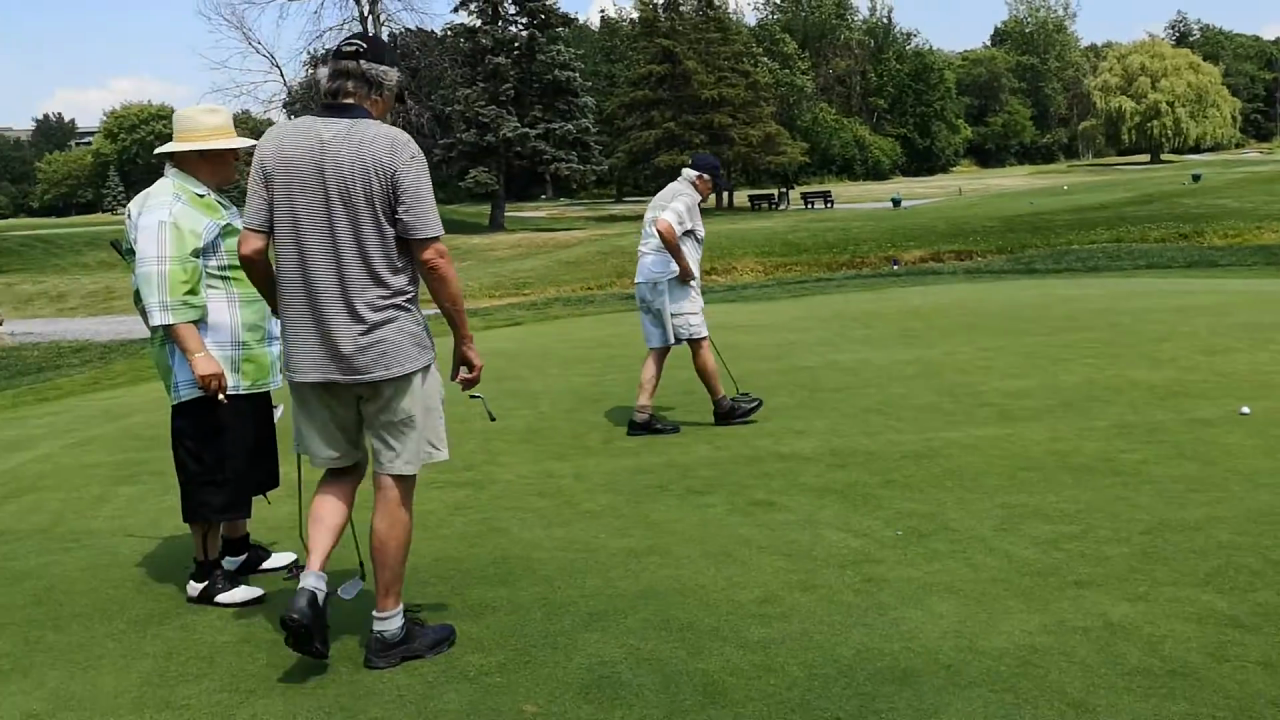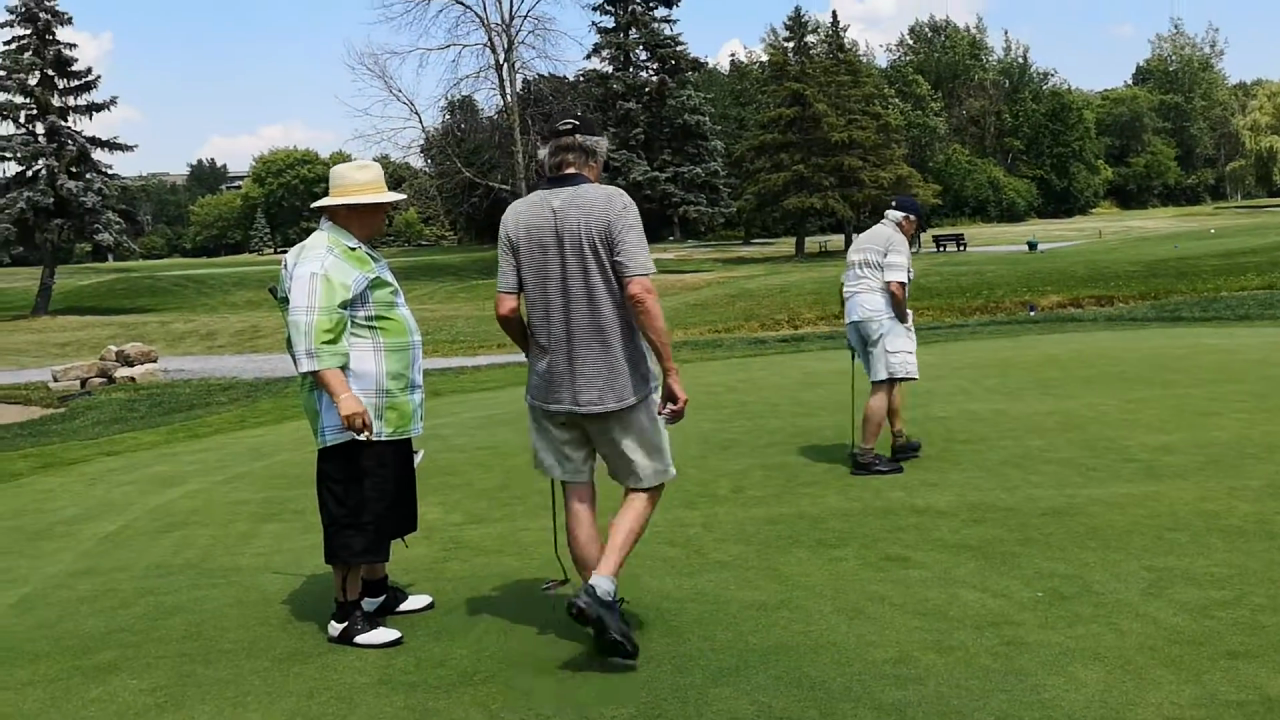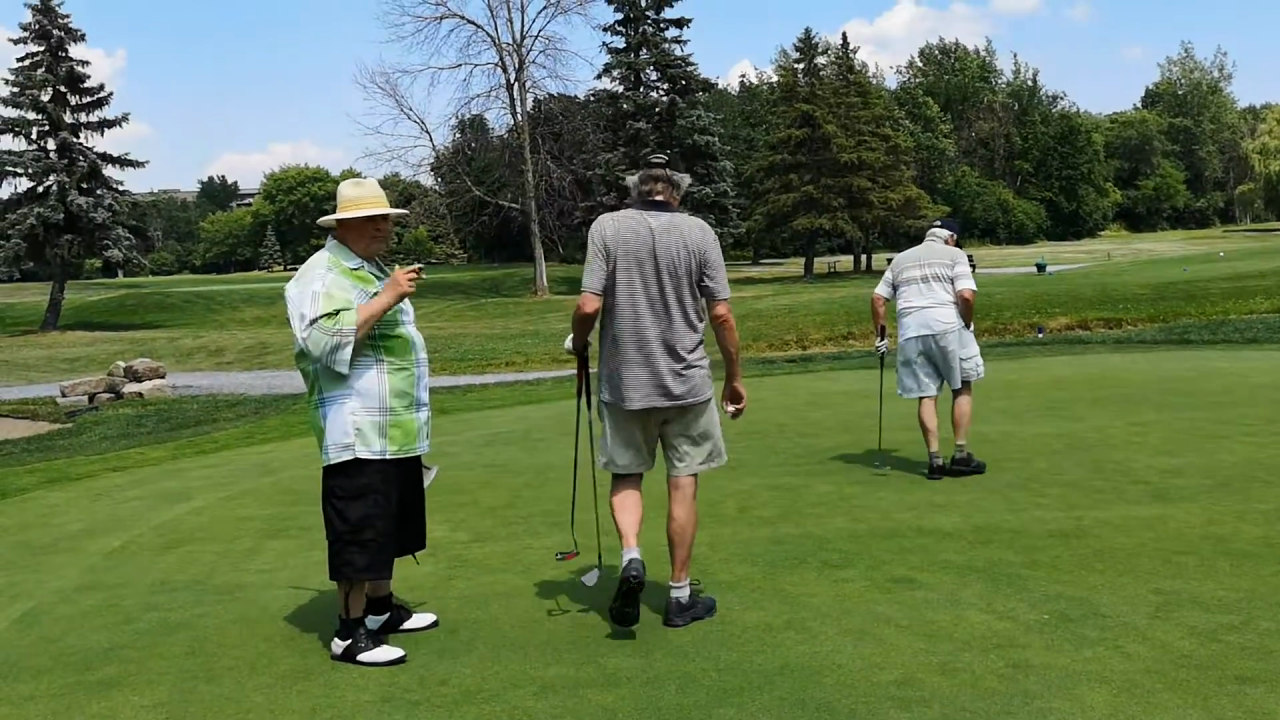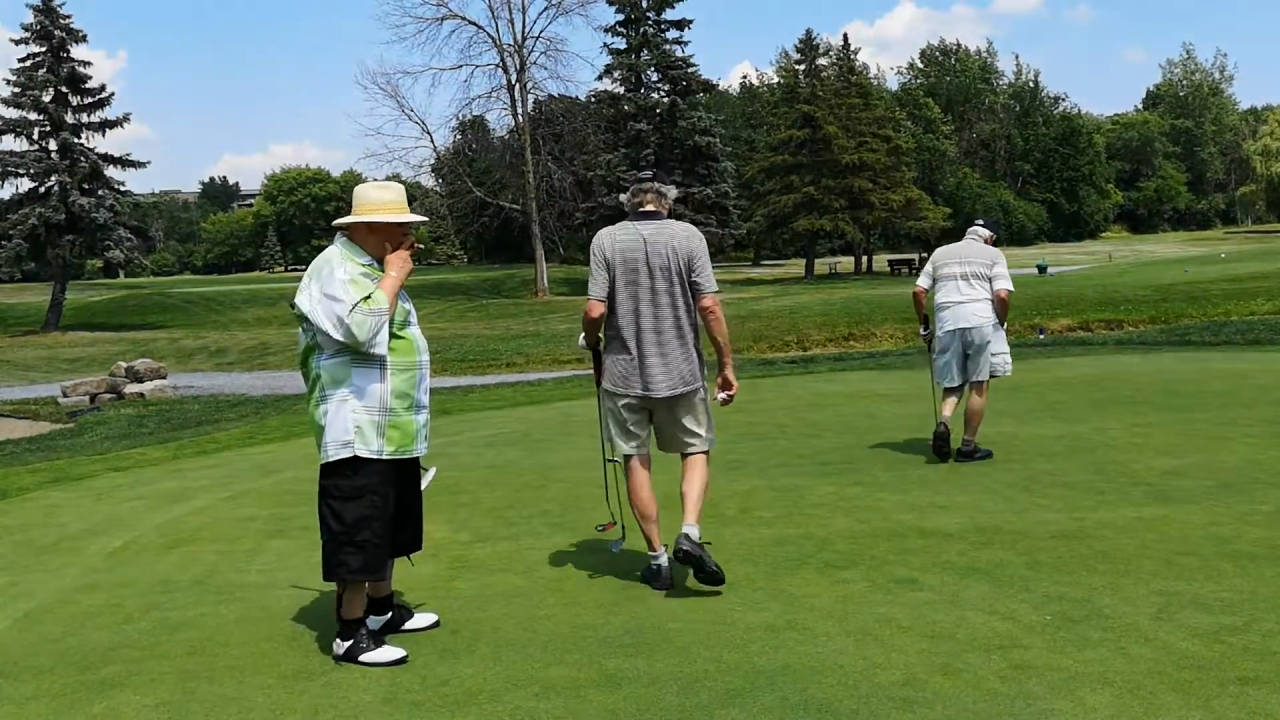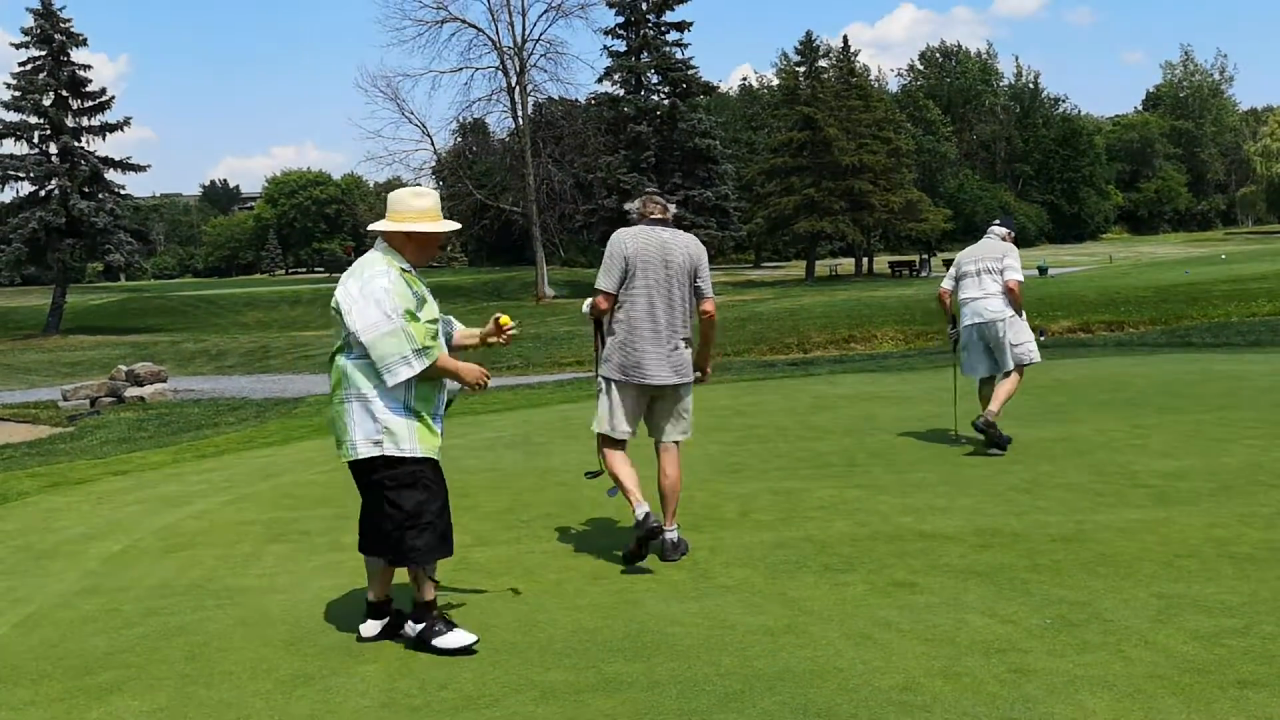
dt=0.7s
person 1, frame 1
left shoulder: (275, 142)
right shoulder: (394, 146)
left elbow: (250, 250)
right elbow: (431, 257)
right wrist: (464, 339)
left hip: (311, 351)
right hip: (390, 347)
left knee: (340, 473)
right knee: (393, 483)
left ankle: (310, 589)
right ankle: (389, 627)
person 1, frame 2
left shoulder: (516, 215)
right shoulder: (613, 202)
left elbow: (506, 309)
right elbow: (640, 294)
right wrist: (671, 371)
left hip: (551, 387)
right hip: (619, 382)
left knee: (578, 499)
right knee: (646, 483)
left ankle: (599, 603)
right ankle: (601, 588)
person 1, frame 3
left shoulder: (607, 227)
right shoulder: (699, 232)
left elbow: (589, 306)
right elbow: (720, 314)
left wrist: (578, 343)
right wrist: (734, 379)
left hip: (623, 383)
right hip: (686, 382)
left knee: (624, 478)
right knee: (682, 486)
left ankle: (631, 557)
right ankle: (680, 596)
person 1, frame 4
left shoulder: (606, 239)
right shoulder: (688, 235)
left elbow: (595, 311)
right elbow: (709, 307)
left wrist: (590, 340)
right wrist: (726, 365)
left hip: (624, 374)
right hip: (681, 373)
left knee: (637, 464)
right knee: (695, 452)
left ankle: (657, 560)
right ankle: (690, 534)
person 1, frame 5
left shoulder: (622, 238)
right shoulder: (692, 244)
left elbow: (603, 303)
right elbow: (708, 310)
left wrist: (591, 308)
right wrist: (704, 357)
left hip: (624, 363)
right hip: (675, 365)
left knee: (611, 443)
right knee: (668, 448)
left ankle: (641, 513)
right ankle: (670, 535)
person 2, frame 1
left shoulder: (207, 201)
right shoulder: (167, 207)
right elbow: (166, 294)
right wrist: (198, 354)
left hip: (242, 367)
right hip: (210, 371)
left knee: (239, 466)
right knee: (212, 473)
left ankle: (238, 552)
right ankle: (206, 575)
person 2, frame 2
left shoulder: (358, 253)
right shoulder: (321, 259)
right elbow: (313, 338)
right wrist: (343, 395)
left hip: (387, 411)
right hip: (355, 413)
left knee: (380, 508)
right knee: (354, 513)
left ankle: (377, 591)
right ankle: (347, 615)
person 2, frame 3
left shoulder: (373, 270)
right shoulder: (324, 273)
right elbow: (326, 339)
right wrist: (386, 298)
left hip: (393, 428)
right hip: (356, 431)
left knee: (386, 523)
right knee: (358, 529)
left ankle: (381, 608)
right ankle: (350, 633)
person 2, frame 4
left shoulder: (372, 267)
right shoulder: (335, 268)
right elbow: (365, 329)
right wrist: (394, 277)
left hip: (394, 428)
right hip: (357, 430)
left knee: (389, 523)
right knee: (358, 529)
left ankle: (382, 608)
right ankle: (351, 633)
person 2, frame 5
left shoulder: (403, 274)
right shoulder: (374, 276)
left elbow: (436, 333)
right elbow: (401, 352)
left wrist: (482, 335)
right wrist: (460, 371)
left hip: (399, 423)
right hip: (384, 425)
left knee: (389, 519)
right knee: (420, 514)
left ankle: (379, 614)
right ankle: (427, 615)
person 3, frame 1
left shoulder: (667, 194)
right shoulder: (685, 197)
right elbow: (665, 229)
right wrist: (685, 266)
left hip: (649, 278)
right hip: (670, 278)
left knee: (659, 348)
right knee: (700, 343)
left ankle: (641, 416)
right ankle: (724, 406)
person 3, frame 2
left shoulder: (862, 238)
right shoulder: (897, 240)
left elbow: (846, 284)
right elbow: (895, 287)
right wrist: (904, 318)
left hip: (855, 316)
right hip: (882, 316)
left knee: (889, 381)
right knee: (885, 385)
left ankle: (900, 442)
right ankle: (865, 456)
person 3, frame 3
left shoulder: (901, 259)
right shoulder: (955, 254)
left elbow: (877, 299)
right elbow: (966, 295)
left wrist: (880, 335)
right wrist: (967, 325)
left hip: (911, 333)
right hip: (947, 328)
left knee: (926, 397)
right knee: (962, 391)
left ankle: (935, 459)
right ankle: (960, 454)
person 3, frame 4
left shoulder: (940, 254)
right shoulder: (993, 254)
left elbow: (918, 291)
right elbow: (1002, 296)
left wrist: (924, 324)
right wrist: (1000, 323)
left hip: (947, 325)
right hip: (981, 323)
left knee: (953, 384)
right knee: (979, 385)
left ankle: (944, 423)
right ankle: (968, 446)
person 3, frame 5
left shoulder: (963, 254)
right shoulder: (1007, 249)
left elbow: (943, 292)
right elbow: (1012, 285)
left wrist: (952, 323)
right wrist: (1020, 314)
left hip: (970, 320)
right hip: (1000, 316)
left knee: (986, 376)
right knee: (1015, 371)
left ankle: (991, 430)
right ankle: (987, 419)
